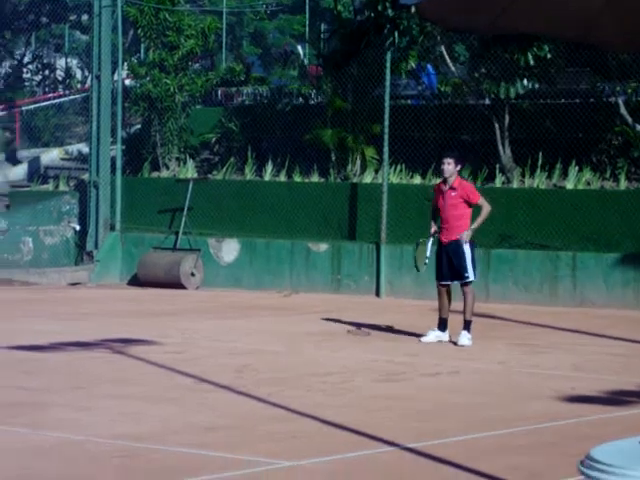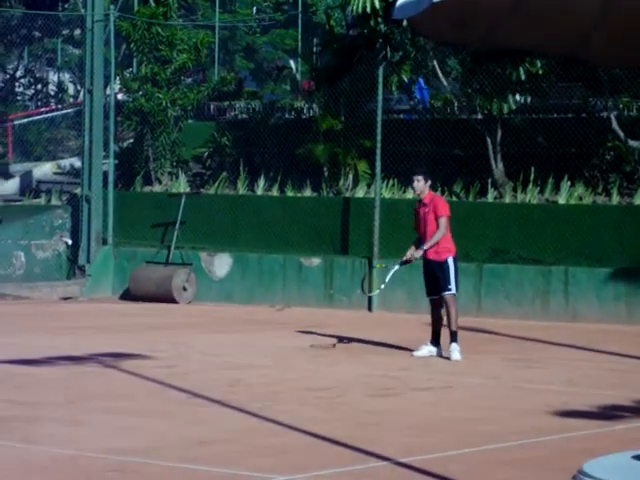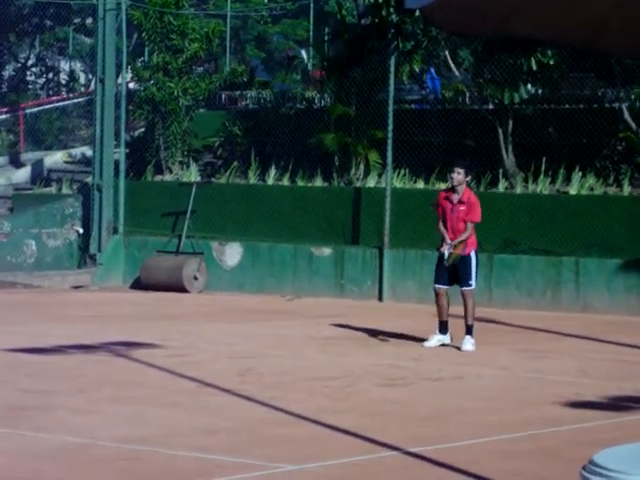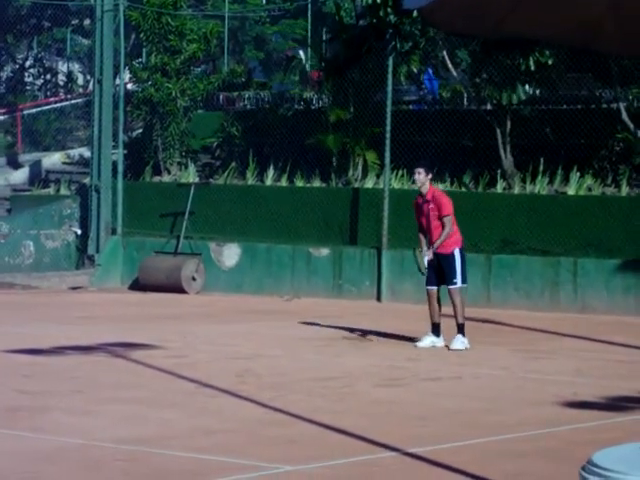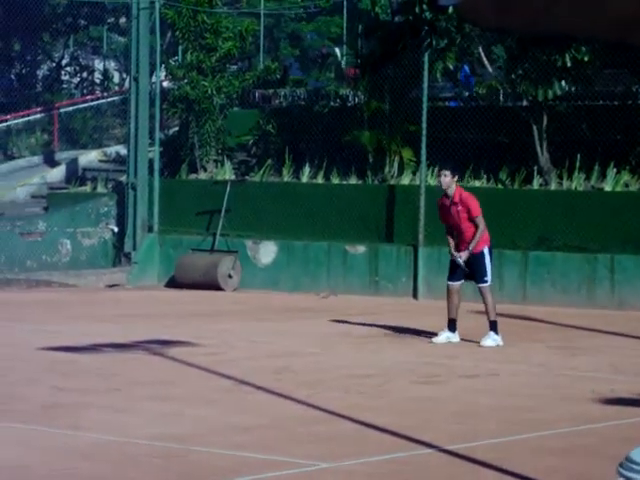
dt=1s
person 1, frame 1
left shoulder: (465, 187)
right shoulder: (438, 188)
left elbow: (486, 207)
left wrist: (471, 229)
right wrist: (433, 223)
left hip: (460, 242)
right hip: (443, 242)
left knee: (466, 286)
right knee: (442, 287)
left ankle: (466, 332)
right ankle: (442, 330)
person 1, frame 2
left shoulder: (438, 201)
right shoulder: (418, 207)
left elbow: (442, 230)
left wrist: (422, 249)
right wrist: (412, 249)
left hip: (444, 256)
right hip: (428, 258)
left knee: (448, 297)
right knee: (434, 301)
left ankle: (454, 344)
right ankle: (434, 345)
person 1, frame 3
left shoulder: (472, 201)
right shoulder: (442, 196)
left elbow: (469, 231)
right elbow: (441, 222)
left wrist: (453, 244)
right wrist: (446, 239)
left hip: (466, 251)
right hip: (447, 249)
left knee: (467, 292)
right knee: (439, 290)
left ankle: (469, 336)
right ankle: (443, 333)
person 1, frame 4
left shoulder: (440, 198)
right shoulder: (417, 201)
left elbow: (449, 227)
left wrist: (432, 248)
right wrist: (424, 247)
left hip: (451, 249)
right hip: (433, 251)
left knee: (454, 290)
right knee: (431, 291)
left ankle: (461, 336)
right ankle: (436, 335)
person 1, frame 5
left shoulder: (467, 199)
right shoulder: (442, 203)
left elbow: (481, 227)
left wrist: (468, 251)
right wrist: (452, 250)
left hip: (479, 248)
right hip: (460, 250)
left knee: (484, 288)
right knee: (452, 287)
left ankle: (494, 333)
right ankle: (451, 331)
